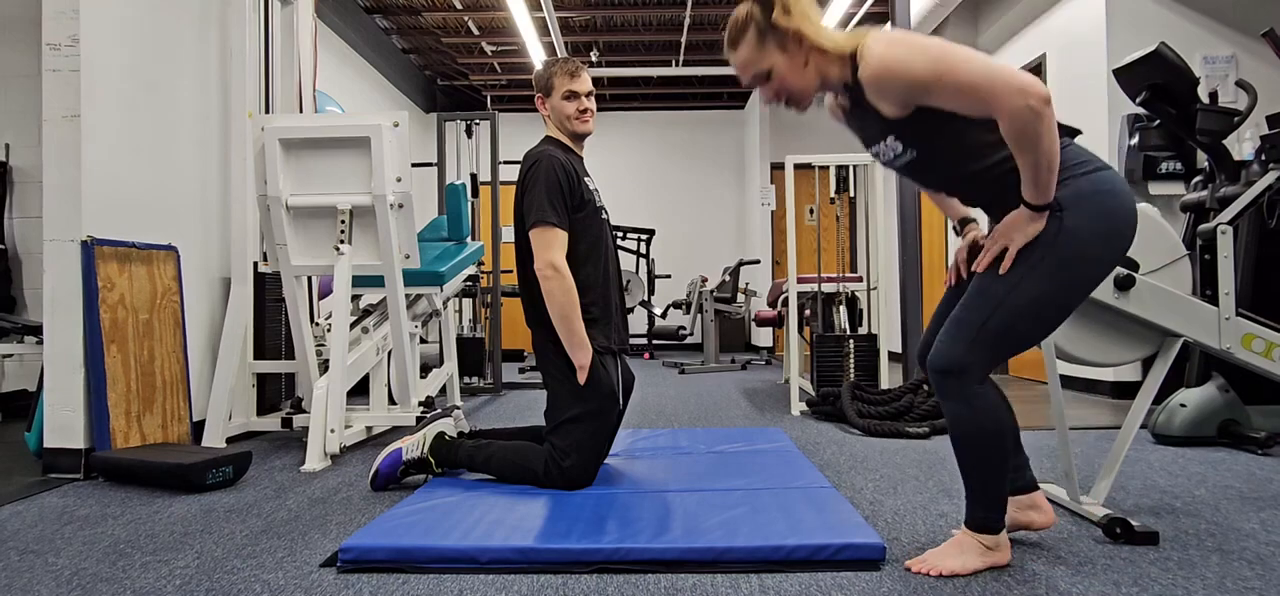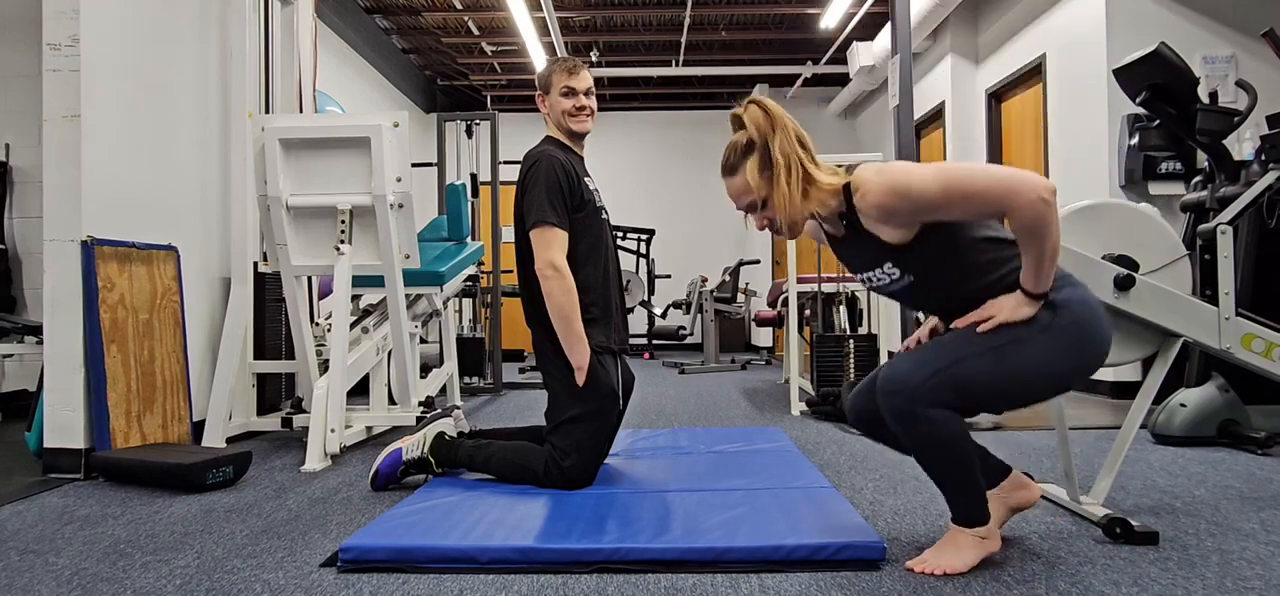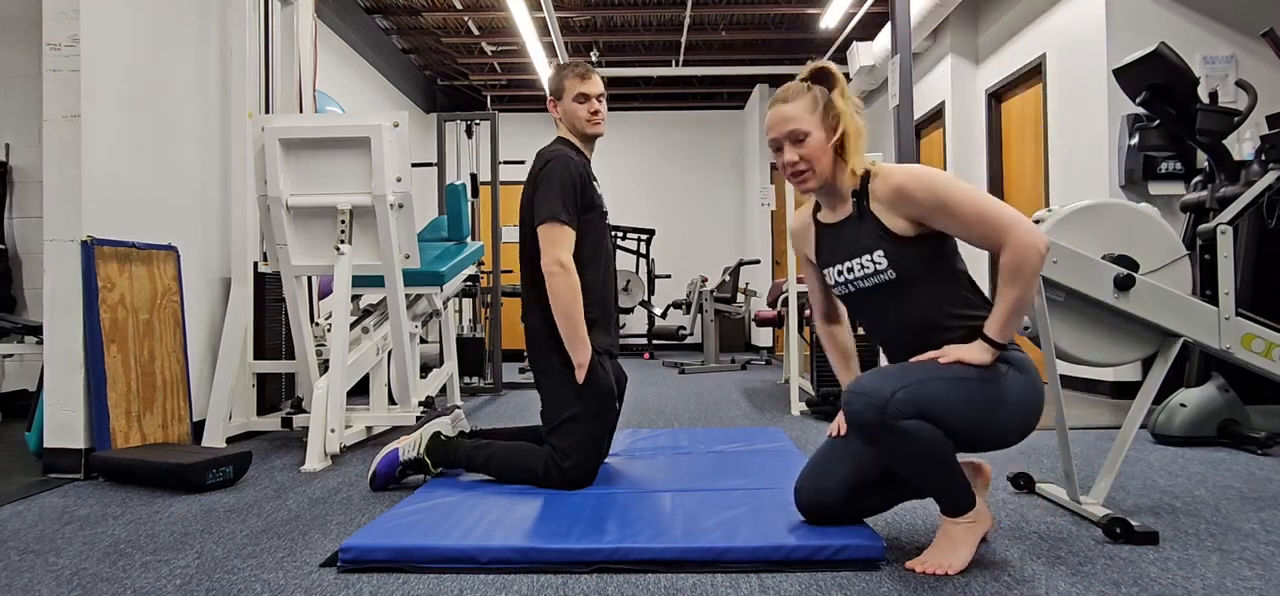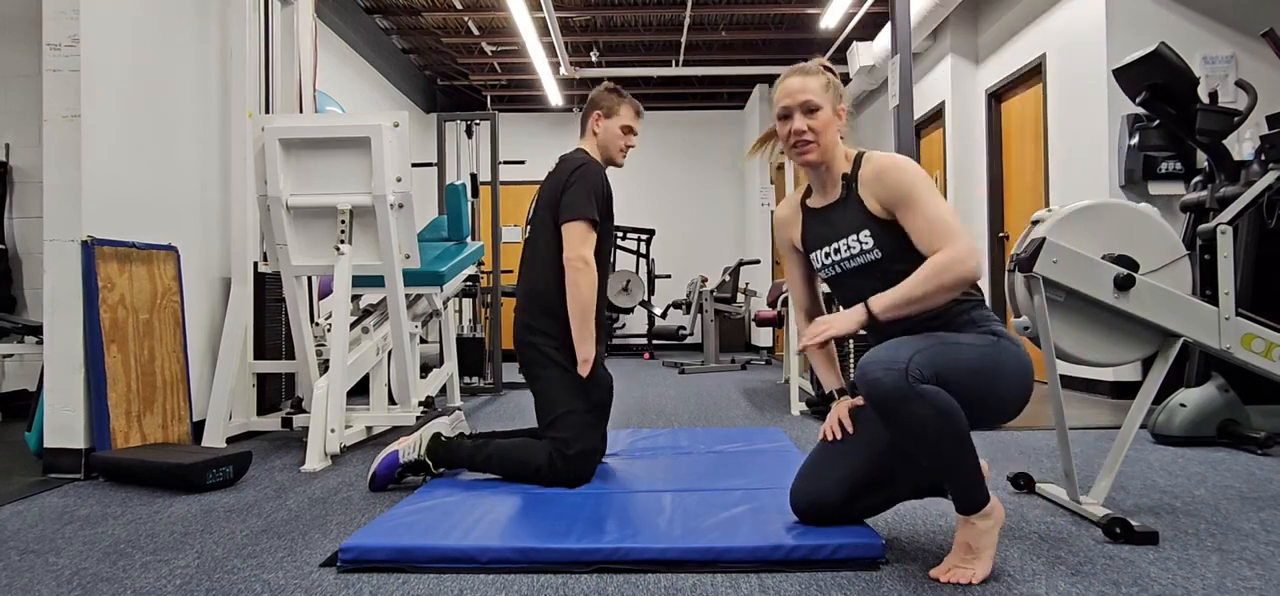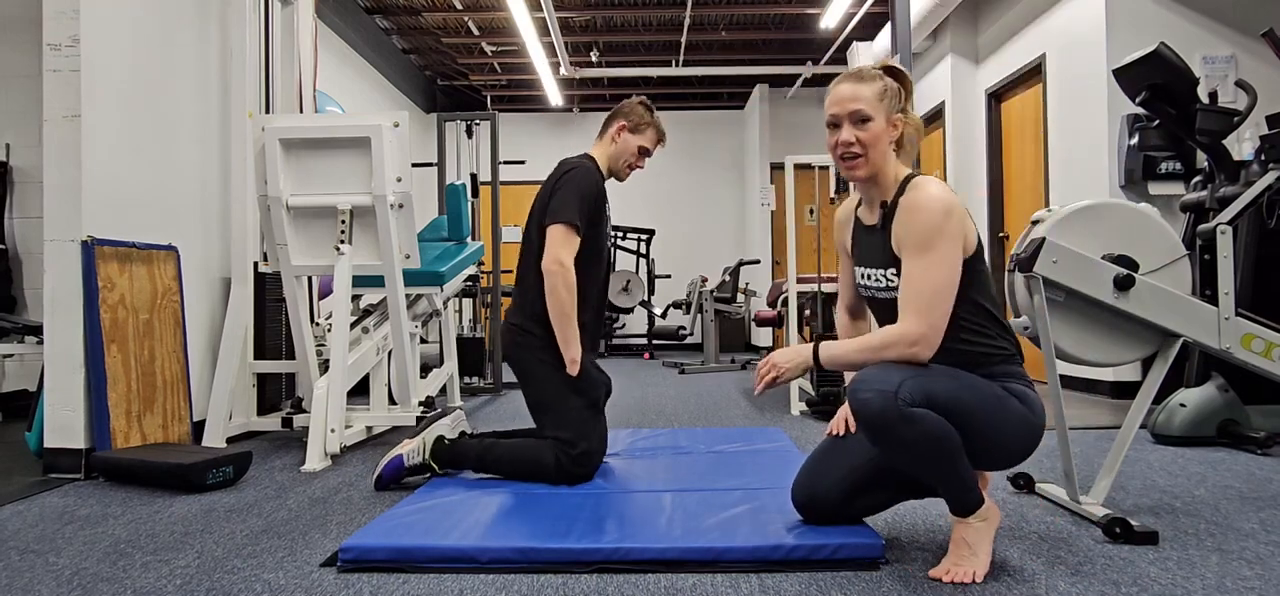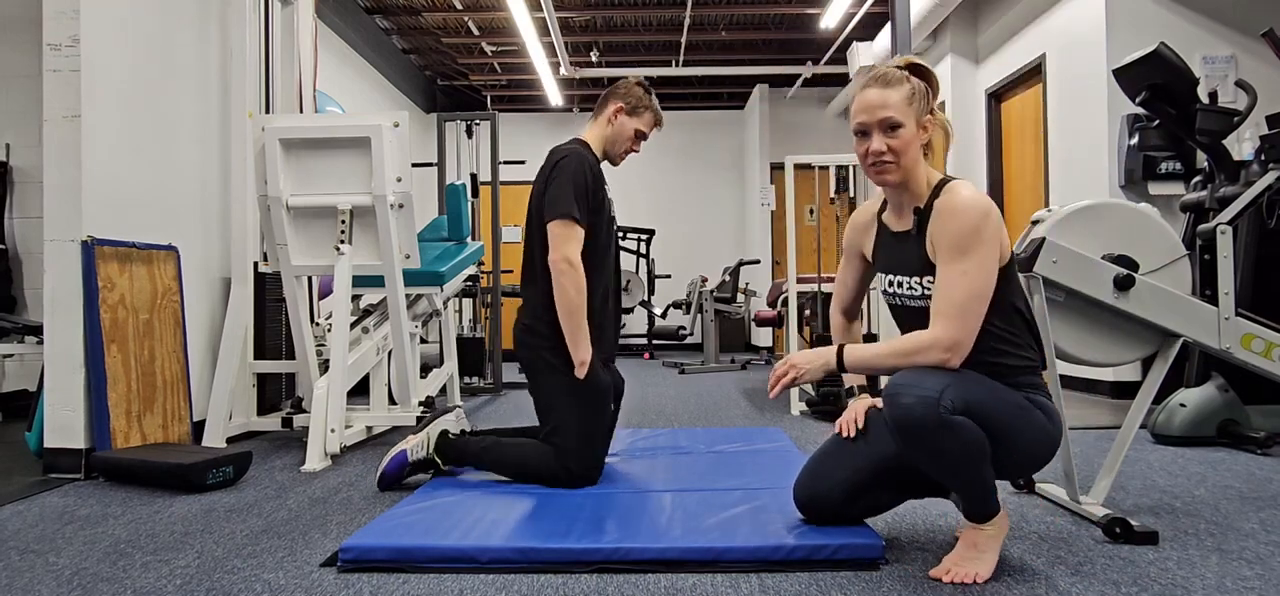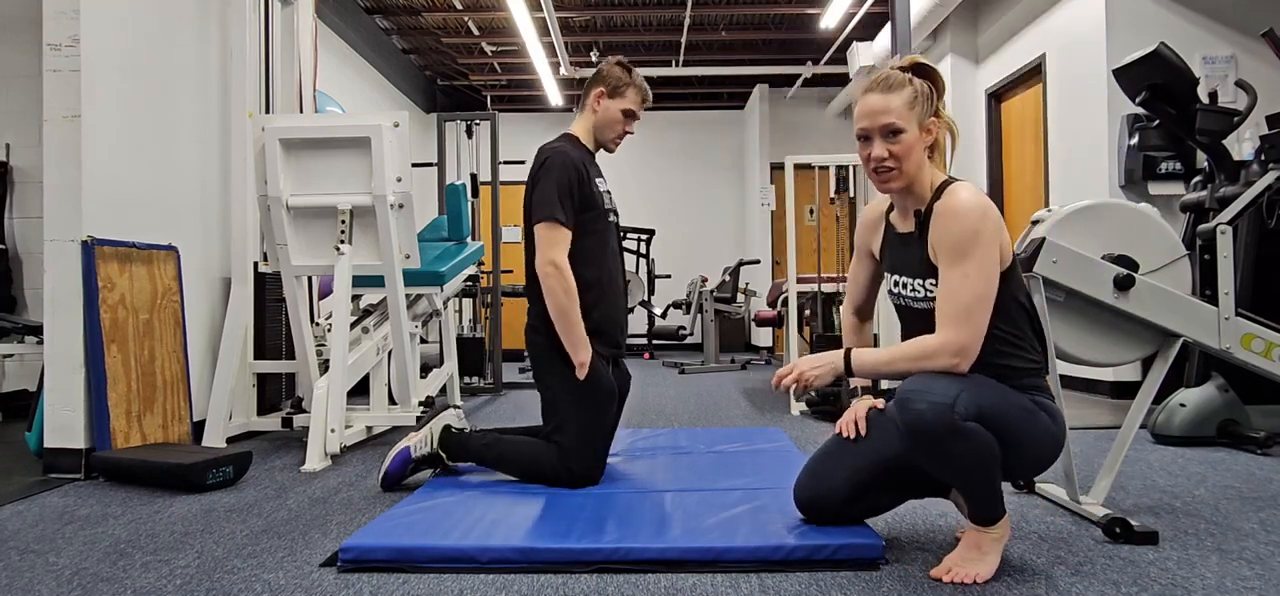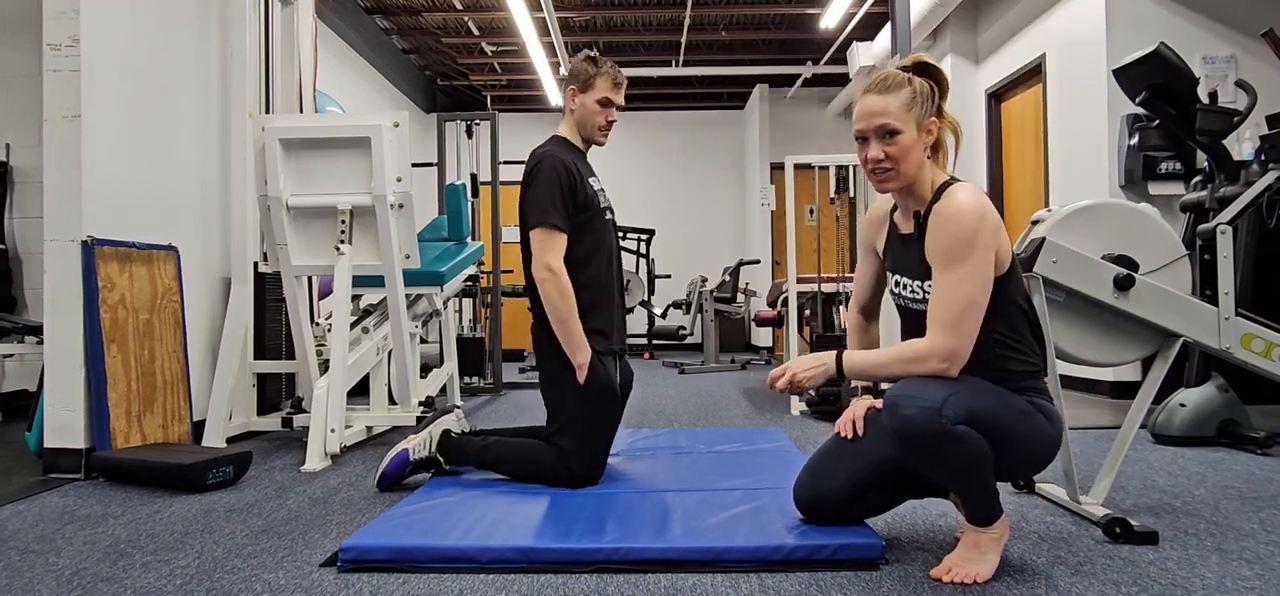
dt=0.4s
person 1, frame 1
left shoulder: (883, 62)
right shoulder: (842, 98)
left elbow: (1028, 97)
left wrist: (1034, 208)
right wrist: (965, 224)
left hip: (1079, 202)
right hip: (1027, 207)
left knee: (957, 361)
right knee: (940, 356)
left ankle: (987, 534)
right ankle: (1021, 498)
person 1, frame 2
left shoulder: (878, 190)
right shoulder: (820, 227)
left elbow: (1033, 192)
left wrist: (1031, 294)
right wrist: (935, 316)
left hip: (1060, 317)
right hip: (982, 315)
left knee: (906, 387)
right knee: (865, 407)
left ankle: (975, 527)
right ankle: (1003, 484)
person 1, frame 3
left shoulder: (898, 187)
right shoulder: (803, 229)
left elbow: (1026, 243)
right elbow: (828, 319)
left wrist: (990, 343)
right wrist: (853, 393)
left hip: (995, 380)
right hip: (919, 382)
left knee: (872, 402)
right knee: (817, 497)
left ankle: (964, 511)
right ankle: (956, 474)
person 1, frame 4
left shoulder: (883, 173)
right shoulder: (788, 216)
left elbow: (960, 261)
right elbow: (807, 316)
left wrist: (864, 312)
right wrist: (839, 393)
left hip: (982, 355)
right hip: (904, 374)
left knee: (886, 371)
right knee: (814, 501)
left ankle: (978, 510)
right ankle: (952, 472)
person 1, frame 5
left shoulder: (928, 202)
right shoulder: (847, 217)
left elbow: (919, 337)
right elbow: (851, 313)
left wrist: (811, 355)
right wrist: (853, 394)
left hip: (998, 402)
right hip: (923, 398)
left knee: (879, 391)
right knee: (815, 498)
left ankle: (973, 512)
right ankle: (955, 472)
person 1, frame 6
left shoulder: (963, 207)
right shoulder: (867, 221)
left elbow: (948, 345)
right elbow: (843, 312)
left wrist: (833, 359)
right wrist: (857, 391)
left hip: (1016, 411)
right hip: (934, 404)
left knee: (915, 394)
right knee: (817, 497)
left ankle: (986, 518)
right ankle: (960, 475)
person 1, frame 7
left shoulder: (963, 209)
right shoulder: (876, 219)
left elbow: (956, 349)
right elbow: (856, 312)
left wrist: (841, 363)
right wrist: (861, 393)
left hip: (1016, 412)
right hip: (934, 404)
left knee: (926, 400)
right knee: (817, 497)
left ankle: (989, 522)
right ankle: (962, 480)
person 1, frame 8
left shoulder: (961, 210)
right shoulder: (880, 218)
left elbow: (945, 353)
right elbow: (862, 311)
left wrist: (834, 364)
right wrist: (861, 392)
left hip: (1015, 412)
right hip: (934, 406)
left knee: (916, 404)
right knee: (817, 498)
left ankle: (988, 522)
right ankle: (960, 478)
person 2, frame 1
left shoulder: (571, 165)
right shoulder: (550, 165)
right elbow: (550, 266)
right wrist: (583, 356)
left hip: (596, 344)
right hip: (580, 349)
left knee: (582, 450)
right knee: (571, 469)
left ankle: (456, 435)
right ankle: (436, 447)
person 2, frame 2
left shoulder: (573, 166)
right shoulder: (549, 165)
right elbow: (551, 266)
right wrist: (582, 357)
left hip: (598, 345)
right hip: (582, 350)
left knee: (580, 450)
right knee: (571, 469)
left ankle: (457, 434)
right ankle: (438, 448)
person 2, frame 3
left shoulder: (576, 166)
right shoulder: (561, 165)
right elbow: (556, 264)
right wrist: (582, 356)
left hip: (589, 343)
right hip: (573, 348)
left knee: (583, 449)
right knee: (571, 468)
left ankle: (457, 436)
right ankle: (436, 449)
person 2, frame 4
left shoulder: (569, 171)
right shoulder: (587, 173)
right elbow: (578, 261)
right wrist: (585, 353)
left hip: (552, 336)
right hip: (559, 341)
left knee: (588, 449)
right knee: (572, 463)
left ankle: (454, 440)
right ankle: (436, 448)
person 2, frame 5
left shoulder: (582, 178)
right shoulder: (581, 177)
right elbow: (556, 264)
left wrist: (577, 352)
right wrist: (572, 355)
left hip: (549, 340)
right hip: (546, 343)
left knee: (583, 445)
right knee: (577, 460)
left ankle: (457, 439)
right ankle: (439, 449)
person 2, frame 6
left shoulder: (585, 167)
right shoulder: (575, 164)
right elbow: (563, 261)
left wrist: (591, 351)
right wrist: (582, 354)
left hip: (573, 344)
right hip: (560, 346)
left knee: (582, 447)
right knee: (578, 466)
left ankle: (460, 437)
right ankle: (445, 445)
person 2, frame 7
left shoulder: (584, 164)
right shoulder: (562, 161)
right elbow: (551, 263)
right wrist: (581, 354)
left hip: (595, 346)
right hip: (571, 349)
left knee: (578, 448)
right knee: (578, 467)
left ankle: (460, 435)
right ankle: (448, 441)
person 2, frame 8
left shoulder: (580, 166)
right shoulder: (553, 165)
right elbow: (547, 268)
right wrist: (582, 356)
left hip: (599, 345)
right hip: (579, 349)
left knee: (577, 448)
right knee: (577, 467)
left ankle: (459, 437)
right ankle: (447, 445)
